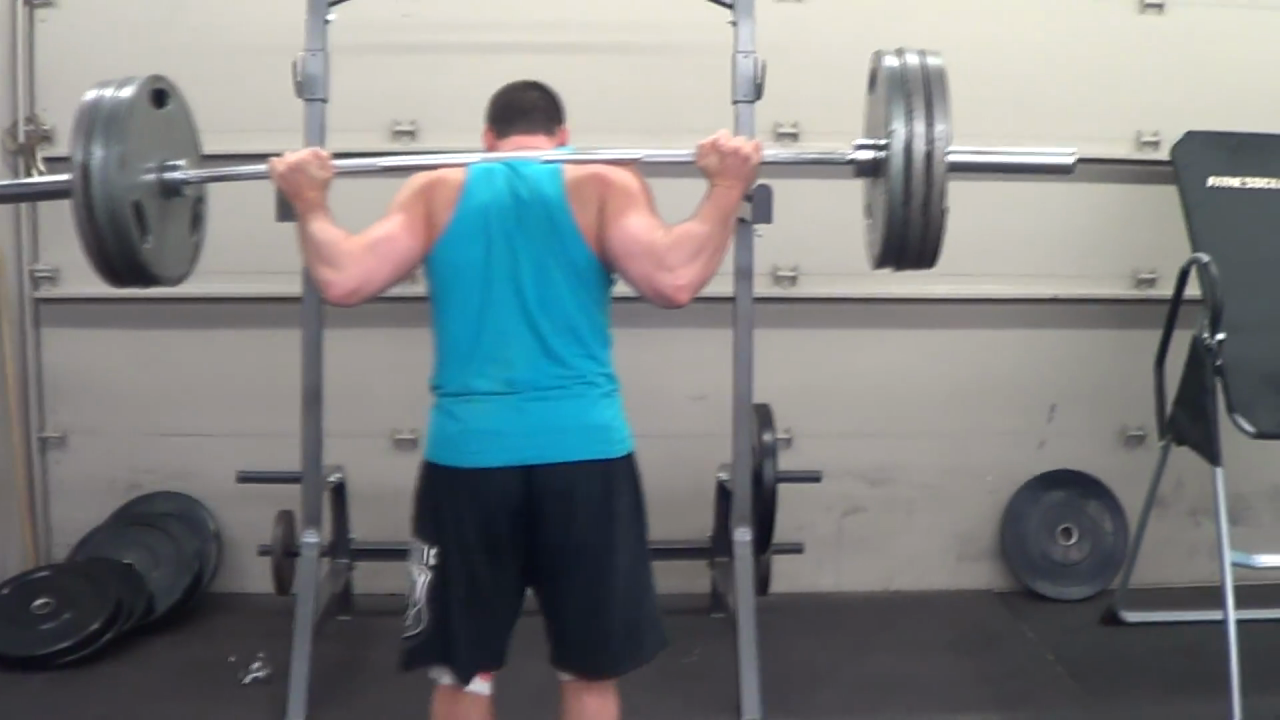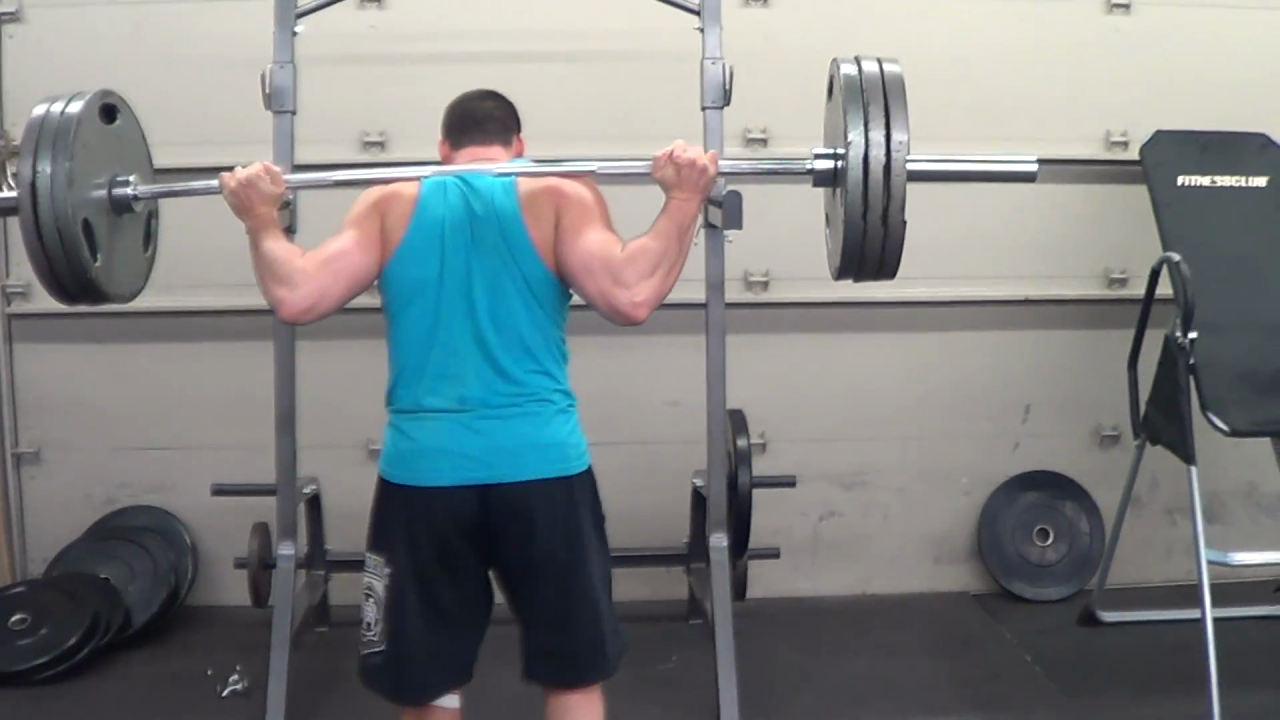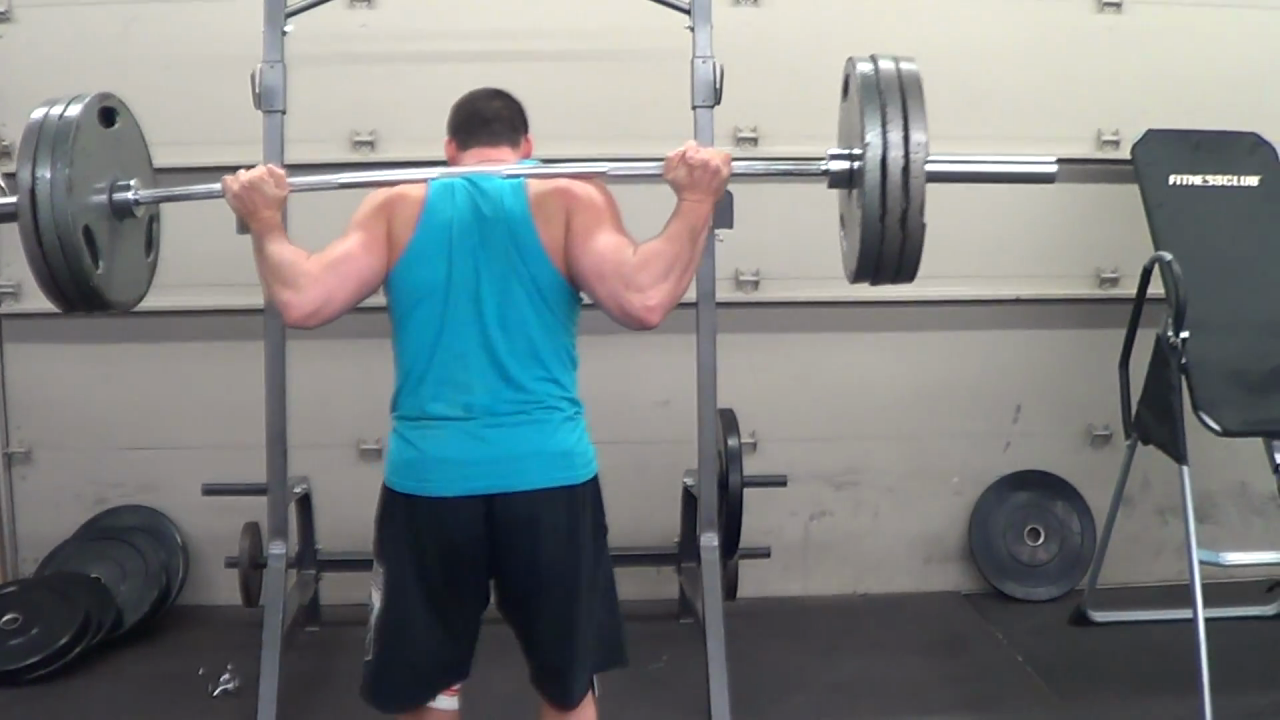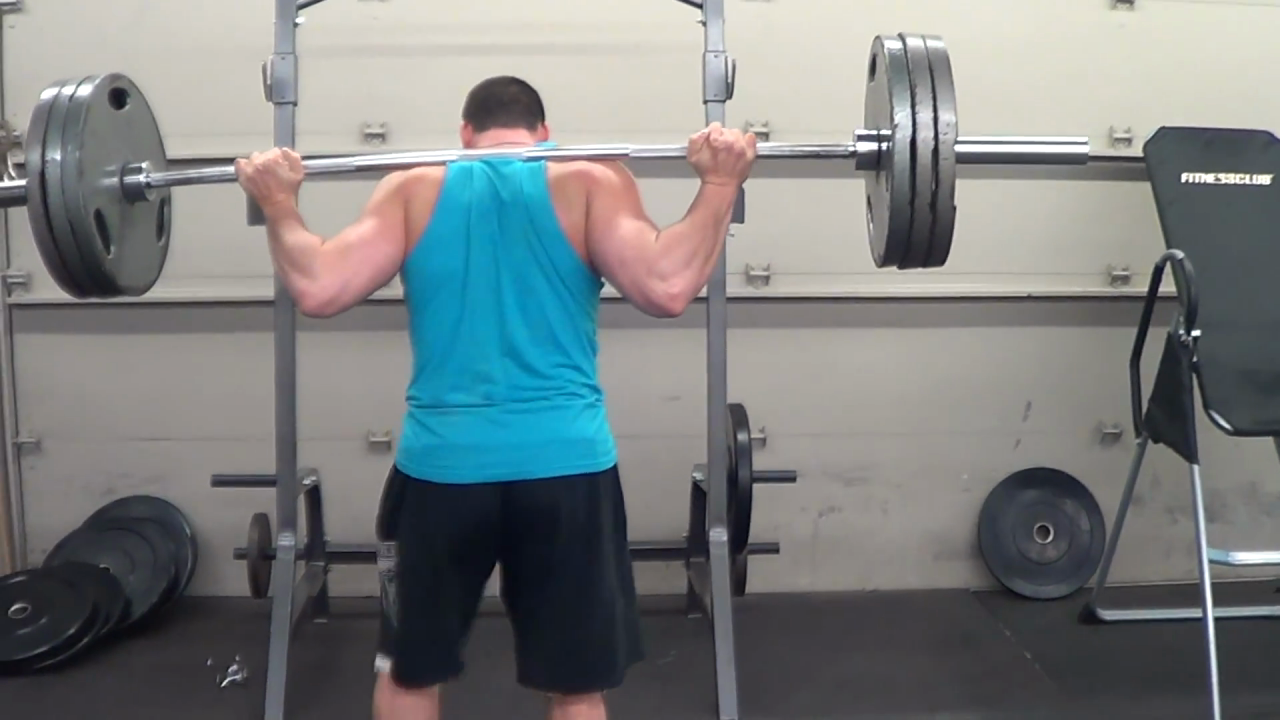
dt=0.3s
person 1, frame 1
left shoulder: (435, 190)
right shoulder: (604, 184)
left elbow: (343, 281)
right elbow: (674, 281)
left wrist: (308, 200)
right wrist: (727, 186)
left hip: (467, 455)
right hip: (585, 453)
right knee: (590, 667)
person 1, frame 2
left shoulder: (390, 205)
right shoulder: (560, 198)
left elbow: (296, 298)
right elbow: (631, 298)
left wrist: (261, 216)
right wrist: (684, 200)
left hip: (424, 473)
right hip: (543, 468)
person 1, frame 3
left shoulder: (395, 207)
right shoulder: (570, 200)
left elbow: (303, 302)
right elbow: (644, 302)
left wrist: (264, 220)
right wrist: (697, 201)
left hip: (428, 480)
right hip: (548, 477)
person 1, frame 4
left shoulder: (412, 191)
right shoulder: (590, 182)
left elbow: (318, 290)
right elbow: (667, 289)
left wrist: (277, 204)
right wrist: (720, 184)
left hip: (442, 467)
right hip: (566, 465)
